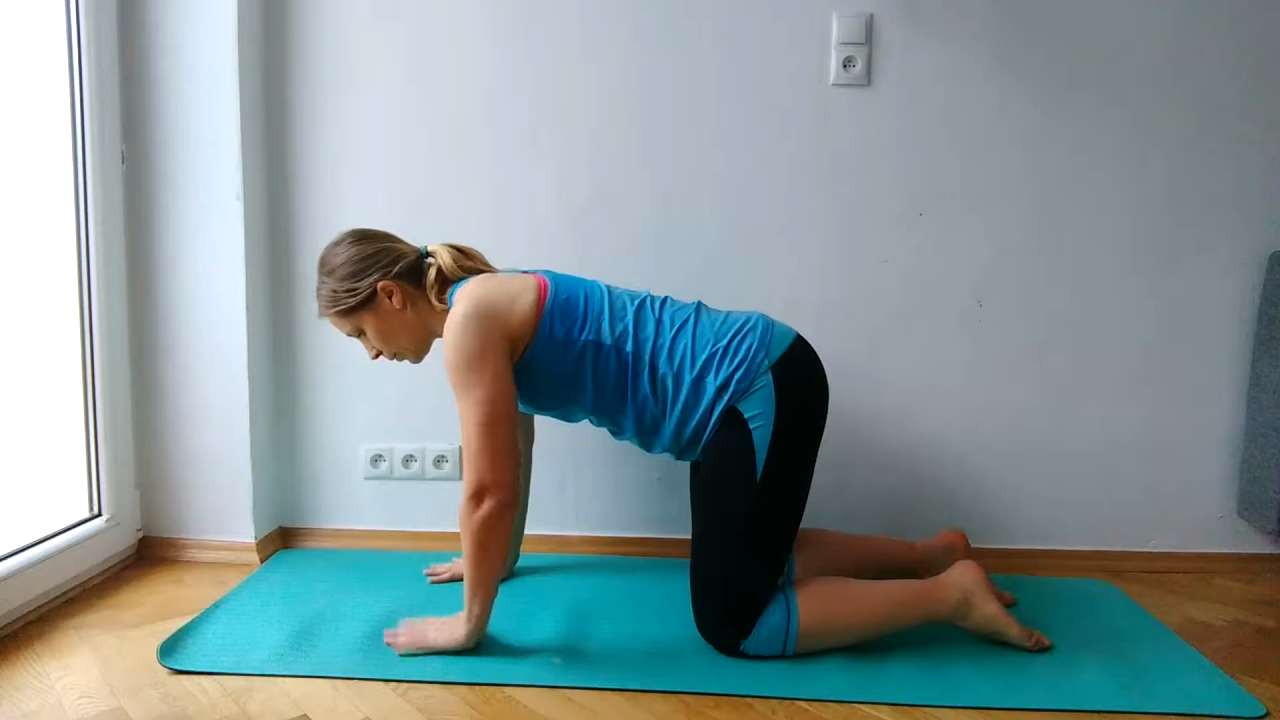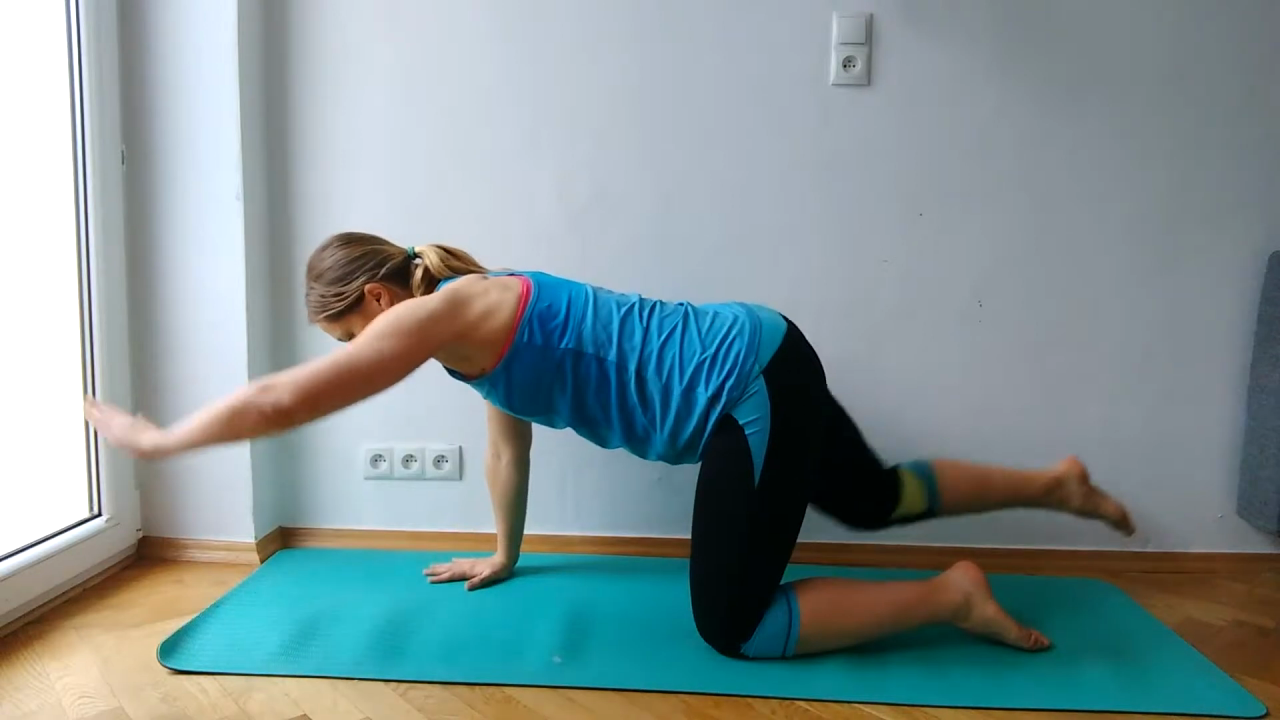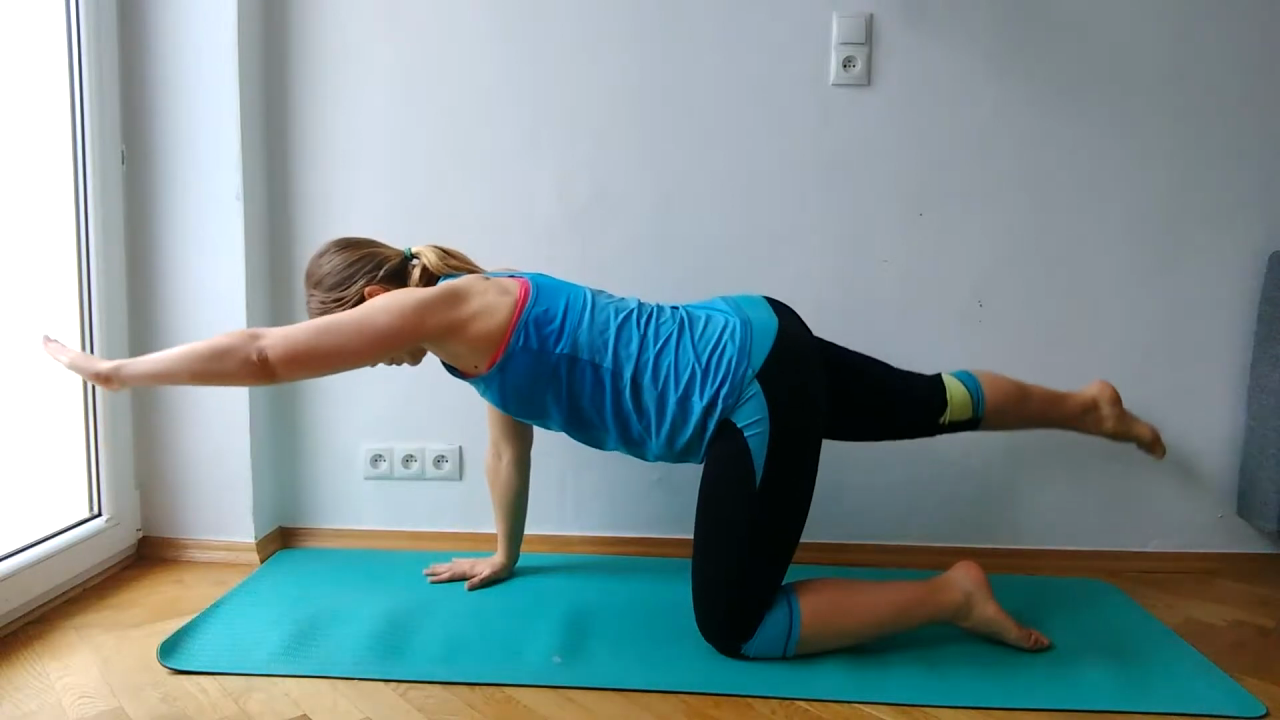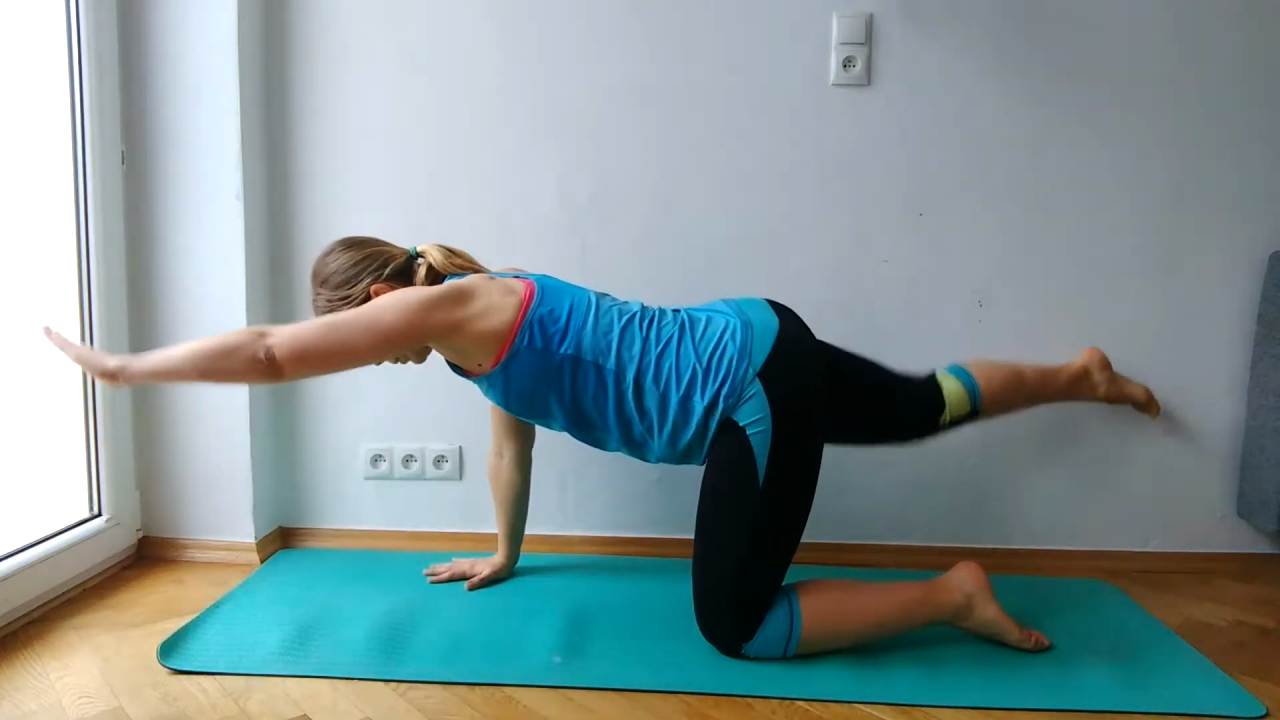
dt=0.5s
person 1, frame 1
left shoulder: (470, 320)
right shoulder: (488, 309)
left elbow: (484, 488)
right elbow: (513, 443)
left wrist: (467, 623)
right wrist: (497, 557)
left hip: (760, 387)
right hip: (753, 383)
left knee: (731, 621)
right knee: (751, 556)
left ankle: (952, 594)
right ankle: (931, 552)
person 1, frame 2
left shoulder: (441, 314)
right shoulder: (475, 314)
left elbow: (284, 400)
right elbow: (508, 443)
left wrist: (158, 439)
right wrist: (501, 555)
left hip: (748, 391)
right hip: (756, 365)
left knee: (733, 625)
right knee: (868, 500)
left ankle: (948, 594)
right ankle: (1055, 486)
person 1, frame 3
left shoulder: (442, 310)
right shoulder: (475, 317)
left elbow: (263, 354)
right elbow: (509, 436)
left wrist: (116, 370)
right wrist: (501, 555)
left hip: (749, 384)
right hip: (756, 351)
left knee: (732, 623)
right knee: (925, 403)
left ankle: (951, 594)
right ankle: (1092, 408)
person 1, frame 4
left shoulder: (448, 306)
right shoulder: (481, 311)
left elbow: (268, 353)
right elbow: (511, 439)
left wrist: (122, 366)
right wrist: (501, 555)
left hip: (752, 387)
right hip: (757, 353)
left knee: (735, 624)
right knee: (919, 405)
left ankle: (952, 594)
right ankle: (1082, 375)
